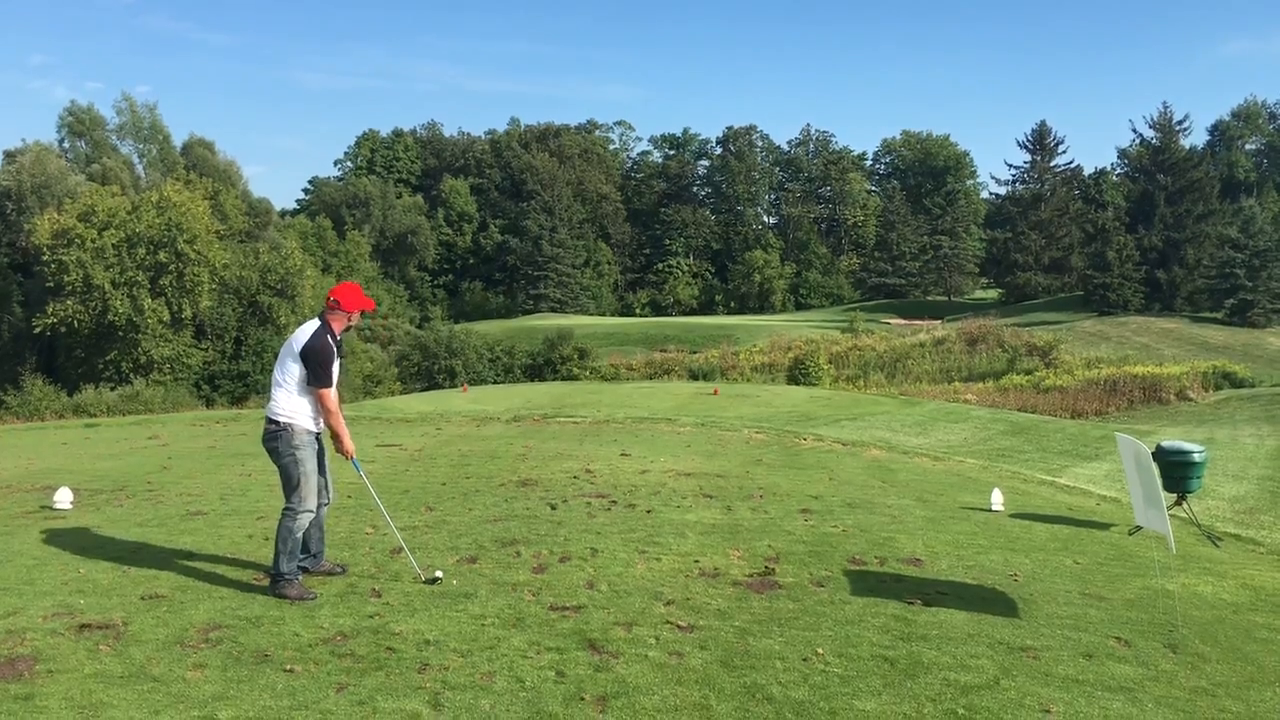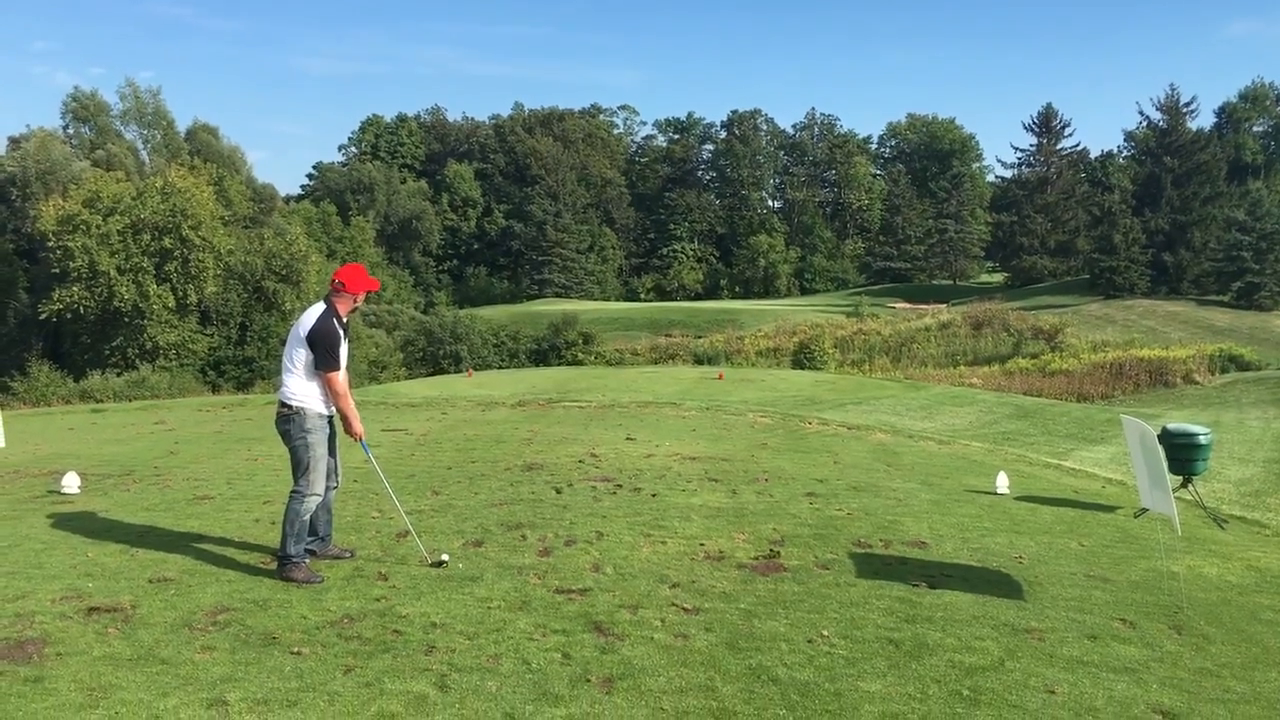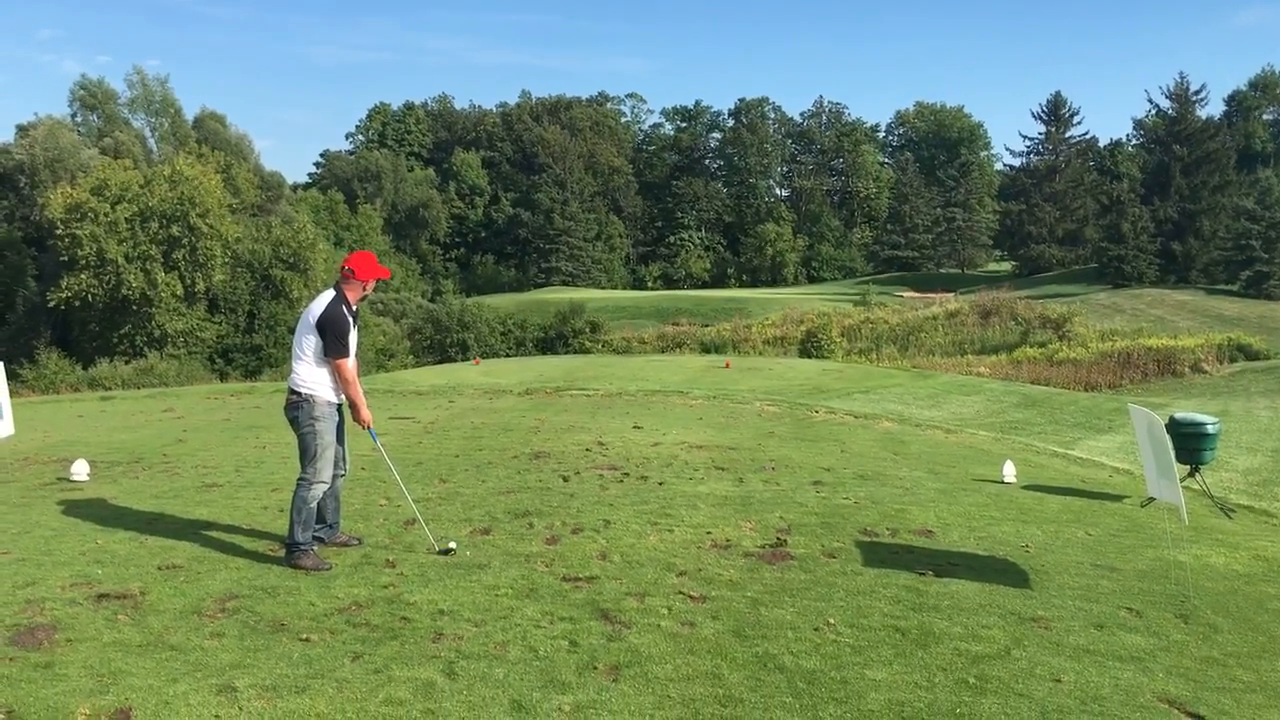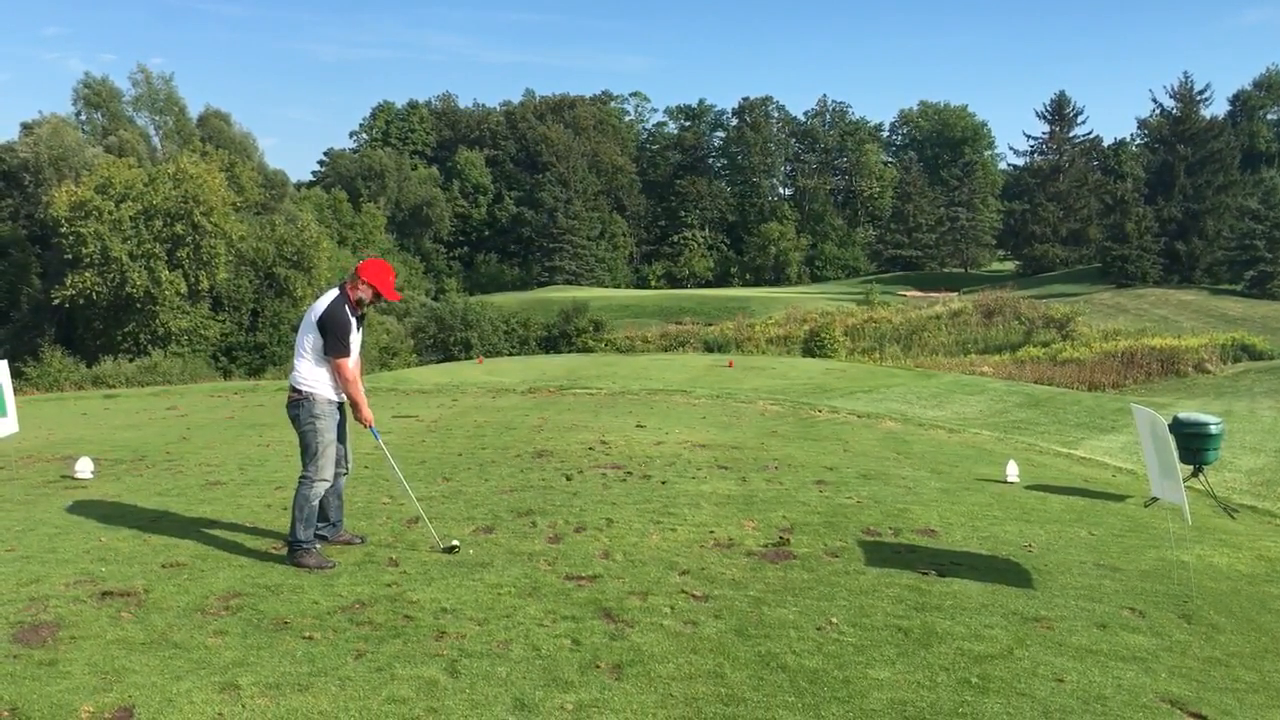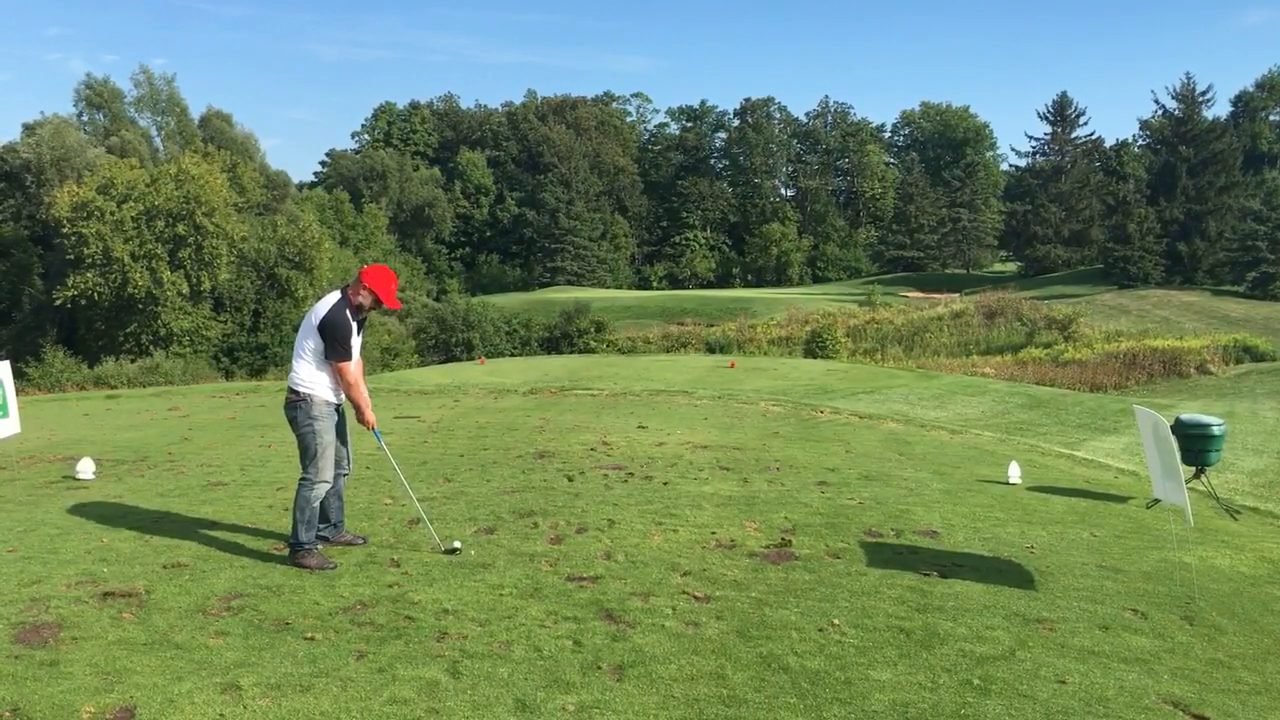
dt=0.5s
person 1, frame 1
left shoulder: (326, 336)
right shoulder: (318, 344)
left elbow: (330, 392)
right elbow: (325, 400)
left wrist: (340, 430)
right wrist: (343, 437)
left hip: (306, 430)
right hip: (290, 431)
left knee: (320, 497)
right knee: (302, 505)
left ankle: (311, 559)
right ankle: (283, 579)
person 1, frame 2
left shoulder: (333, 319)
right shoulder: (324, 327)
left elbow: (340, 373)
right elbow: (333, 384)
left wrist: (350, 411)
right wrist: (351, 419)
left hip: (318, 413)
right hip: (303, 415)
left knee: (328, 481)
right knee: (310, 489)
left ankle: (318, 543)
right ankle: (290, 561)
person 1, frame 3
left shoulder: (343, 307)
right shoulder: (334, 314)
left elbow: (349, 361)
right elbow: (343, 371)
left wrist: (359, 400)
right wrist: (360, 407)
left hip: (327, 401)
right hip: (312, 403)
left knee: (335, 469)
right knee: (316, 476)
left ankle: (326, 531)
right ankle: (298, 549)
person 1, frame 4
left shoulder: (353, 308)
right shoulder: (335, 313)
left elbow: (353, 359)
right elbow: (343, 371)
left wrist: (360, 398)
right wrist: (361, 406)
left hip: (330, 400)
right hip: (313, 401)
left knee: (338, 468)
right knee: (318, 474)
left ankle: (329, 529)
right ankle: (300, 547)
person 1, frame 5
left shoulder: (353, 310)
right shoulder: (337, 317)
left elbow: (354, 358)
right elbow: (345, 375)
left wrist: (364, 398)
right wrist: (363, 408)
left hip: (329, 400)
right hip: (310, 401)
left knee: (339, 468)
right knee: (318, 475)
left ankle: (330, 529)
right ankle: (302, 548)
